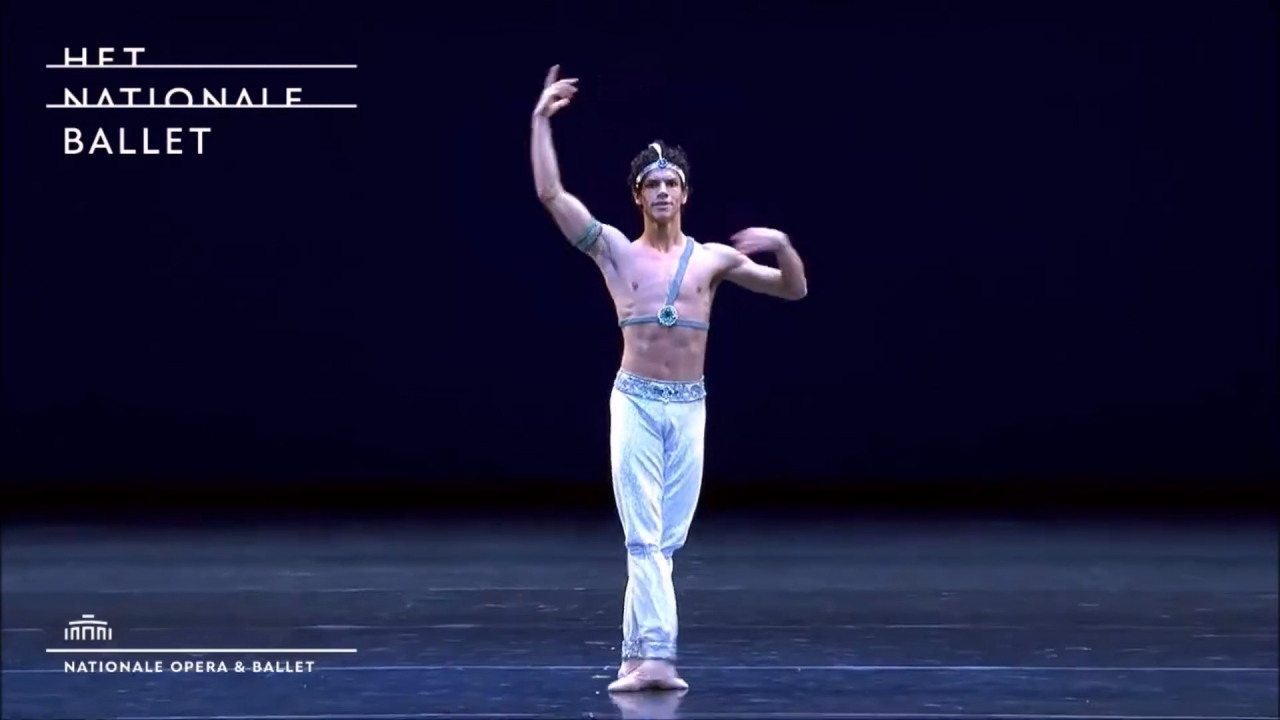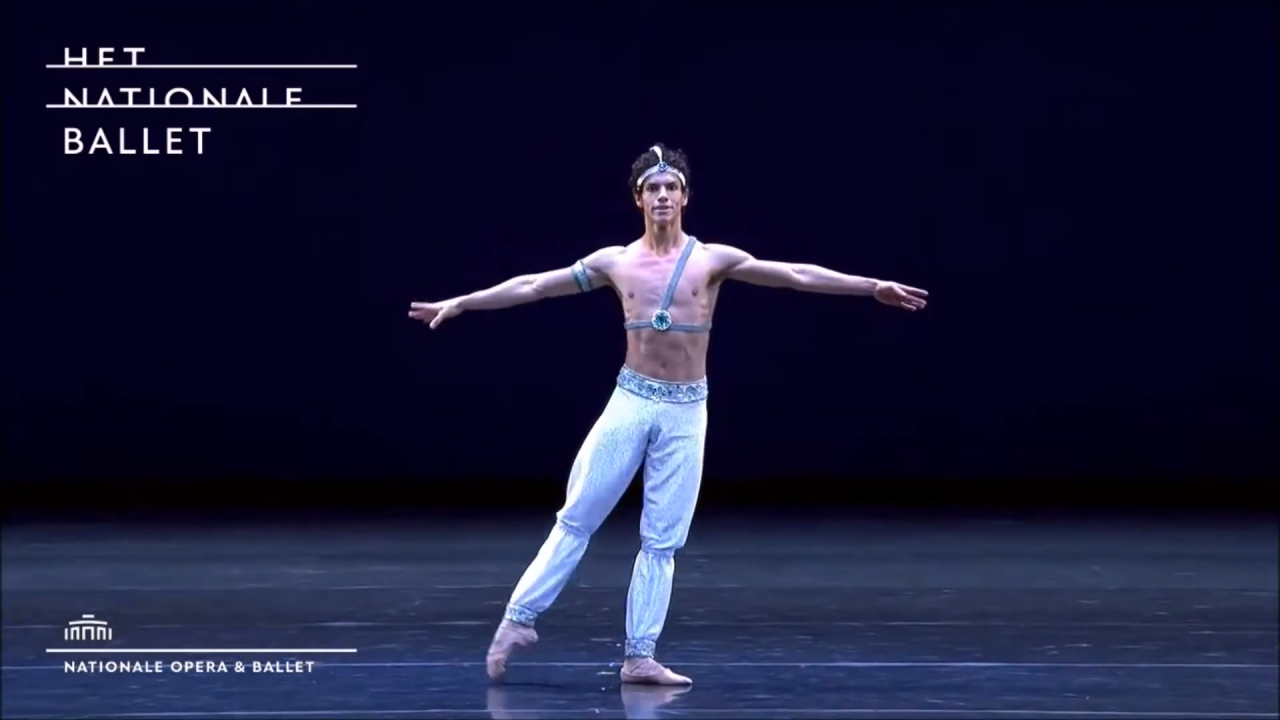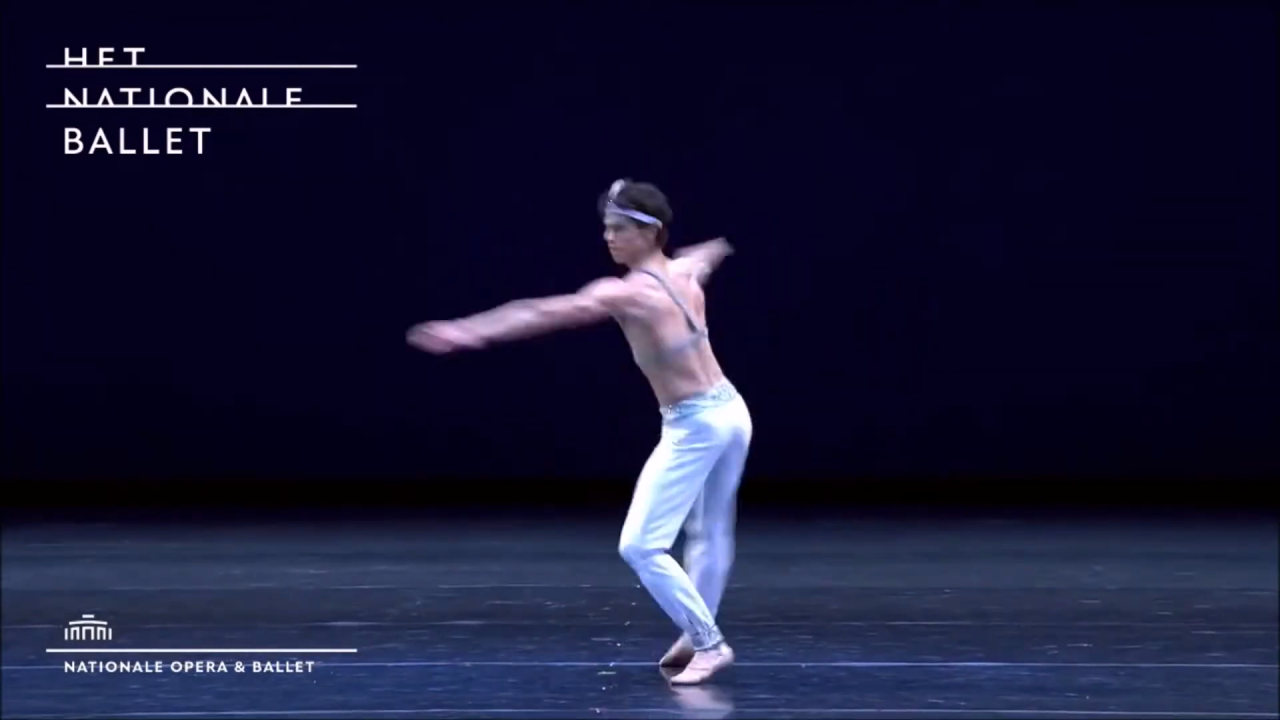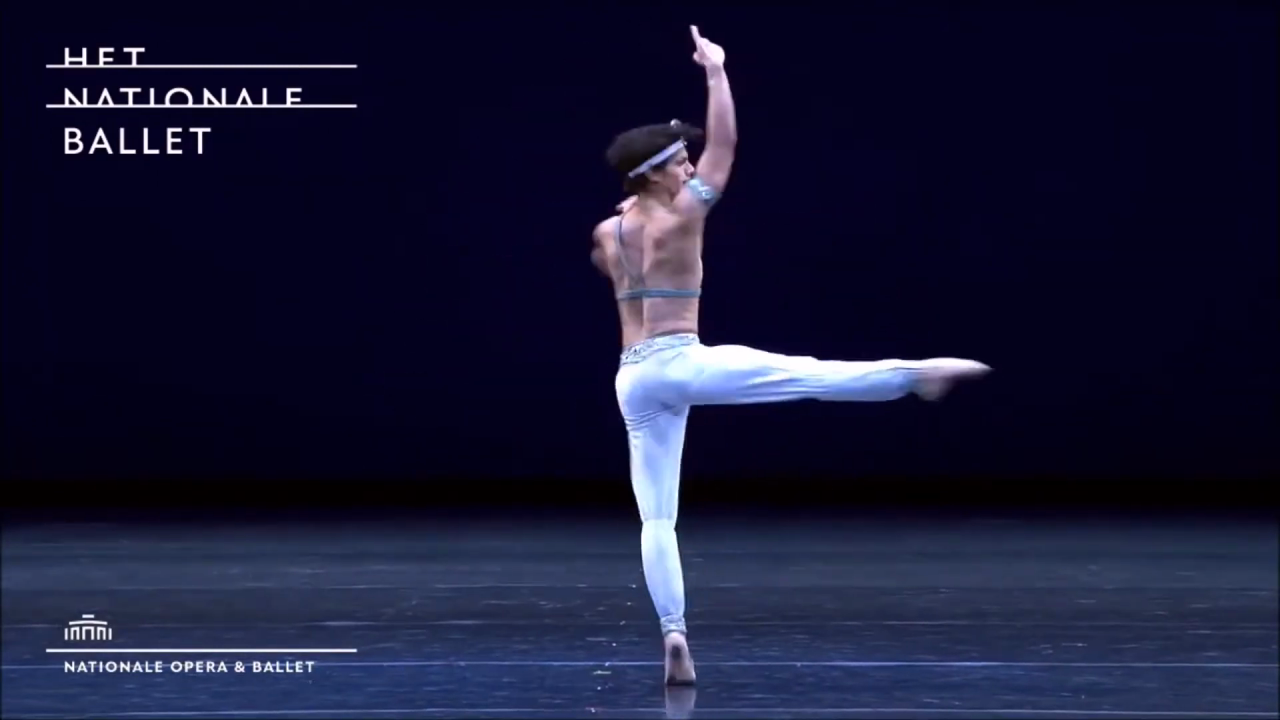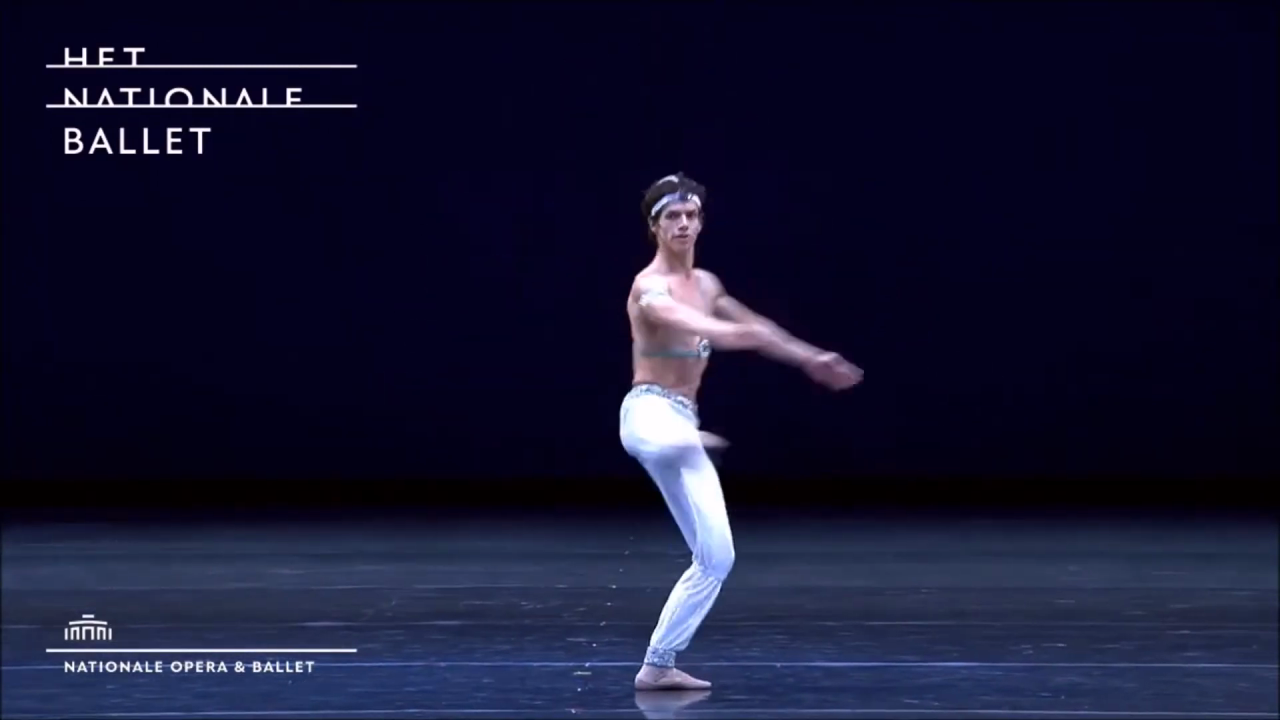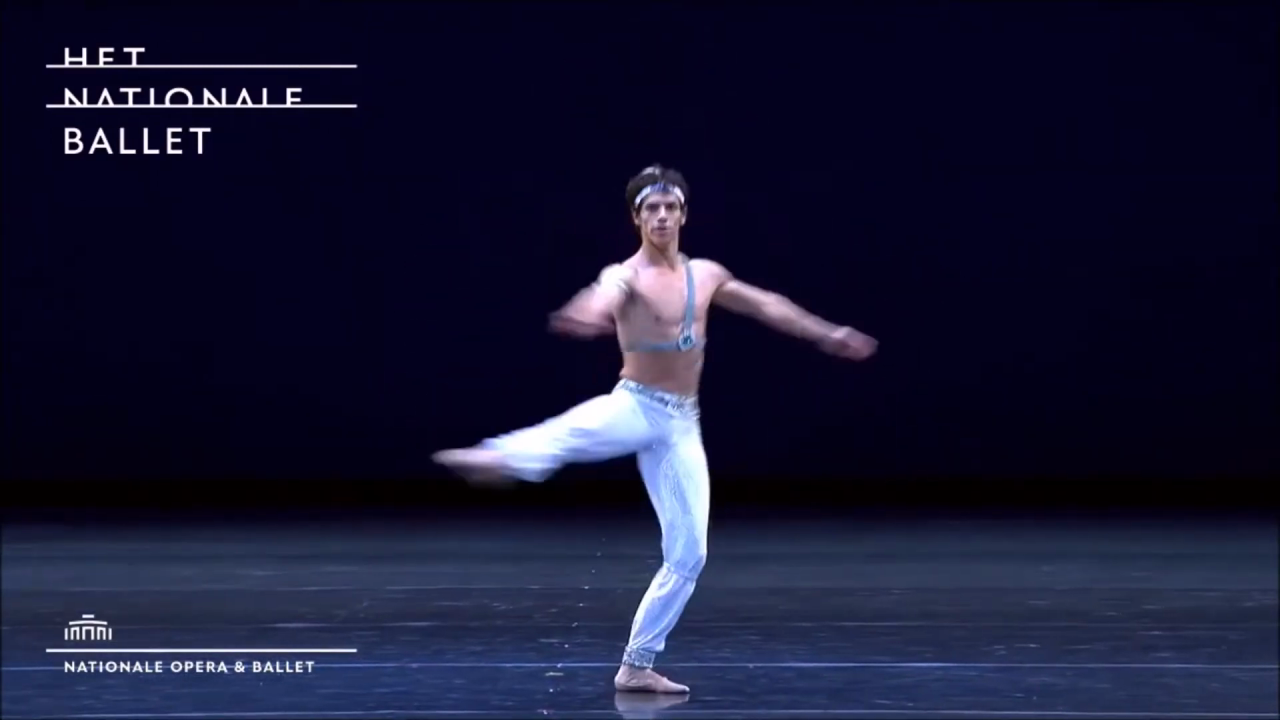
dt=0.7s
person 1, frame 1
left shoulder: (713, 257)
right shoulder: (614, 250)
left elbow: (795, 289)
right elbow: (550, 194)
left wrist: (779, 241)
right wrist: (542, 120)
left hip: (689, 408)
right hip: (635, 404)
left knee: (665, 541)
right knee: (644, 538)
left ankle: (638, 656)
right ankle: (654, 656)
person 1, frame 2
left shoulder: (714, 258)
right shoulder: (613, 261)
left elbow: (797, 274)
right elbow: (532, 285)
left wrist: (873, 286)
right wrist: (456, 305)
left hip: (687, 410)
right hip: (631, 400)
left knee: (664, 538)
right knee: (577, 516)
left ankle: (639, 656)
right ankle: (517, 621)
person 1, frame 3
left shoulder: (624, 291)
right shoulder: (685, 274)
left elbow: (546, 313)
right elbow: (707, 255)
left wrist: (466, 332)
right wrist: (708, 252)
left hip: (693, 430)
right hip: (731, 415)
left knee: (641, 547)
right knee: (712, 532)
left ankle: (706, 644)
right ankle: (702, 638)
person 1, frame 4
left shoulder: (609, 232)
right shoulder: (680, 218)
right elbow: (723, 145)
right wrist: (716, 68)
left hip: (634, 380)
right hip: (688, 365)
left knee: (656, 519)
right knee: (821, 372)
left ankle: (673, 635)
right ankle: (925, 371)
person 1, frame 5
left shoulder: (704, 283)
right shoulder: (650, 289)
left elbow: (755, 327)
right elbow: (686, 326)
left wrist: (812, 359)
right wrist: (724, 335)
left hip: (677, 415)
right hip: (652, 416)
left knee: (717, 559)
left ankle: (658, 665)
person 1, frame 6
left shoulder: (706, 275)
right shoulder: (622, 277)
left elbow: (764, 305)
right elbow: (592, 305)
left wrist: (829, 333)
right wrist: (589, 315)
left hip: (678, 425)
right hip: (632, 409)
left knee: (688, 559)
left ankle: (639, 664)
right ankle: (495, 456)
